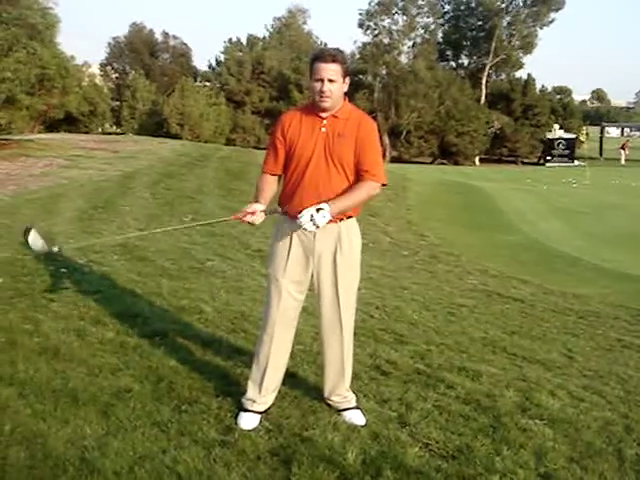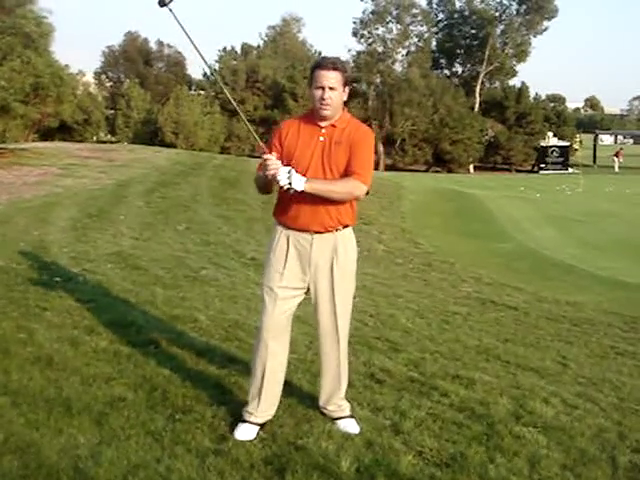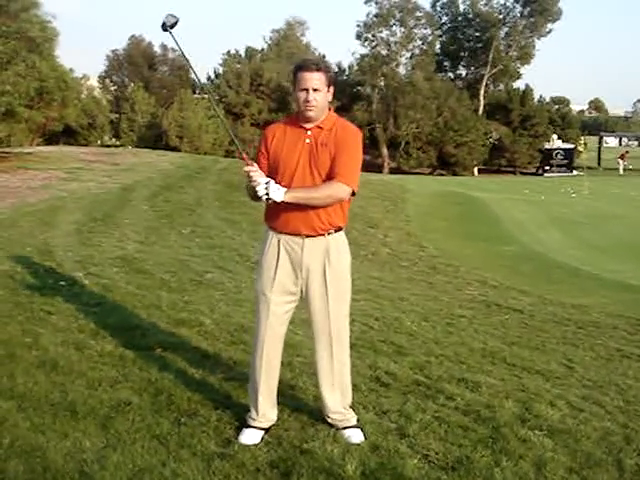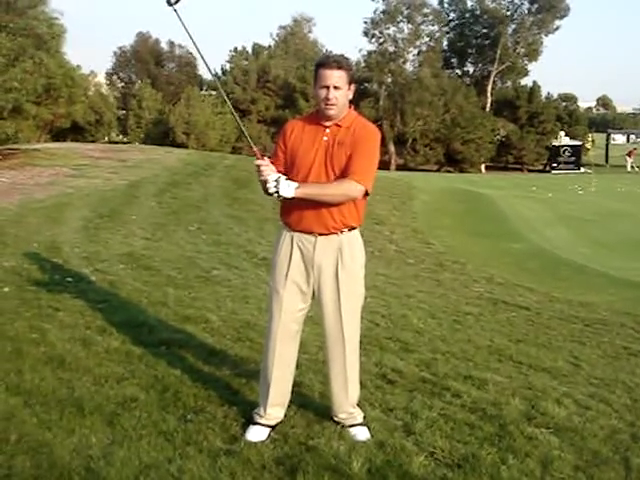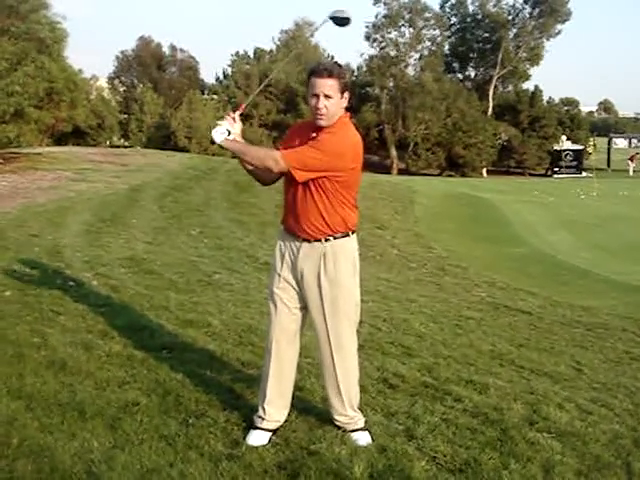
dt=1s
person 1, frame 1
left shoulder: (362, 124)
right shoulder: (288, 121)
left elbow: (372, 183)
right elbow: (271, 173)
left wrist: (328, 209)
right wrist: (260, 202)
left hip: (339, 233)
right hip: (290, 233)
left knee: (339, 317)
right knee: (278, 314)
left ankle: (339, 394)
right ankle: (257, 397)
person 1, frame 2
left shoulder: (360, 133)
right shoulder: (287, 128)
left elbow: (357, 187)
right elbow: (262, 187)
left wrist: (302, 182)
right wrist: (268, 175)
left hip: (335, 243)
right hip: (288, 239)
left knee: (335, 326)
right knee: (273, 324)
left ankle: (335, 403)
right ankle: (258, 409)
person 1, frame 3
left shoulder: (347, 133)
right shoulder: (273, 133)
left elbow: (341, 189)
right elbow: (257, 192)
left wrist: (283, 193)
right wrist: (255, 184)
left hip: (328, 246)
right hip: (280, 243)
left knee: (332, 331)
right knee: (268, 328)
left ankle: (340, 412)
right ankle: (261, 414)
person 1, frame 4
left shoulder: (365, 133)
right shoulder: (292, 128)
left elbow: (353, 189)
right elbow: (279, 184)
left wrist: (293, 189)
right wrist: (268, 177)
left hip: (341, 245)
right hip: (294, 242)
left knee: (343, 330)
right knee: (282, 326)
left ankle: (347, 411)
right ankle: (269, 412)
person 1, frame 5
left shoulder: (344, 141)
right shoulder: (299, 131)
left elbow: (277, 163)
right elbow: (267, 173)
left wrist: (230, 142)
right wrist: (237, 141)
left hip: (333, 251)
right hip: (290, 245)
left knee: (338, 336)
right knee: (281, 331)
left ankle: (348, 416)
right ankle: (269, 416)
